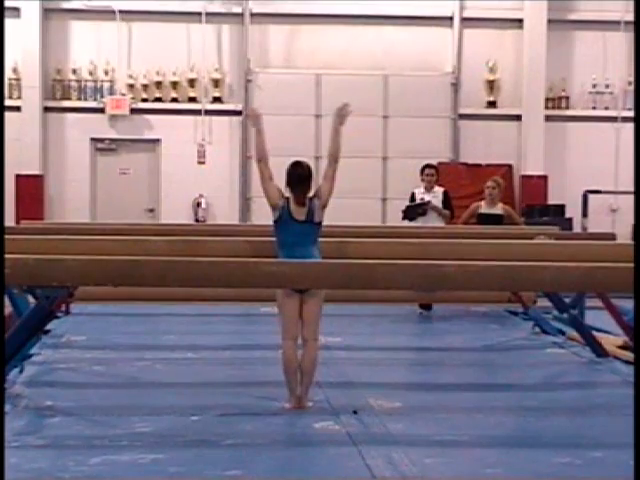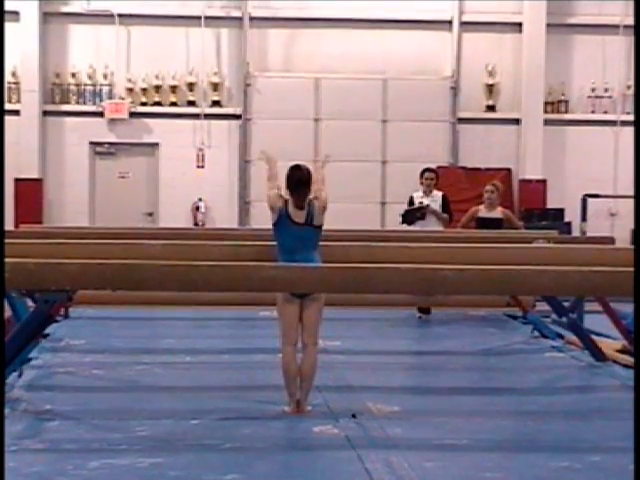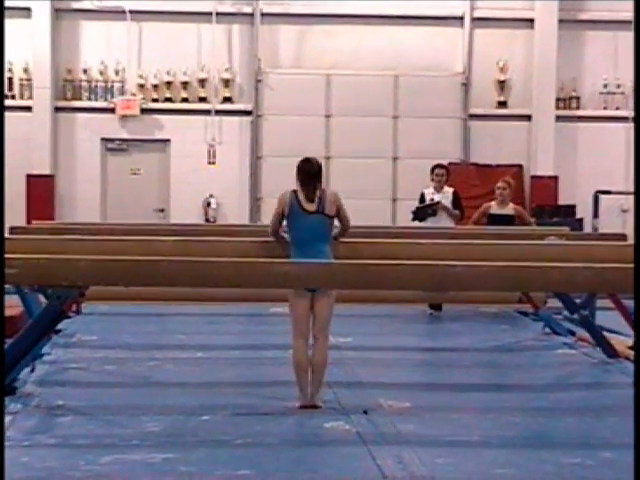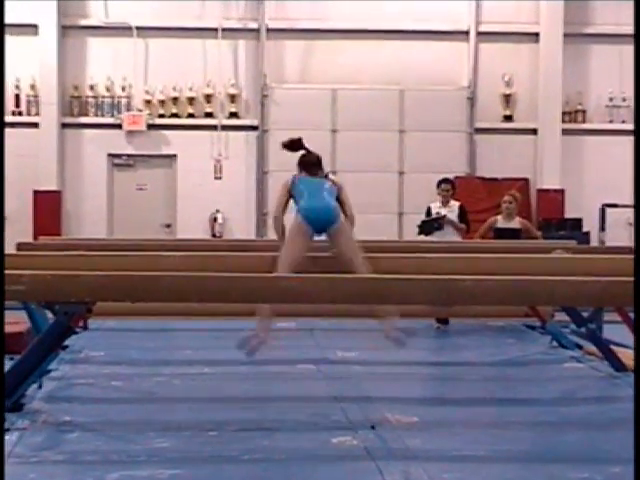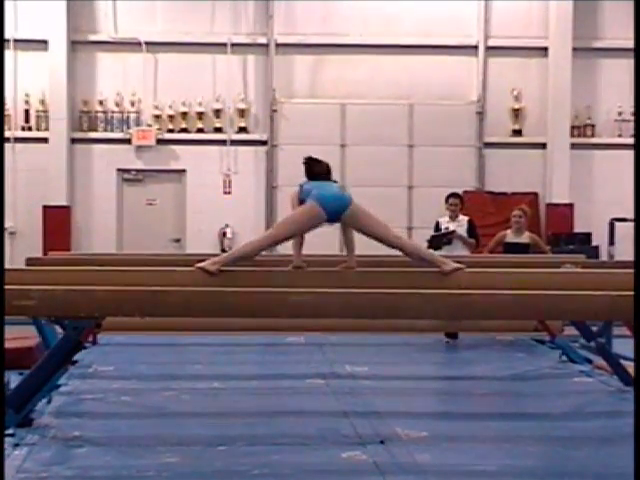
dt=0.7s
person 1, frame 1
left shoulder: (279, 205)
right shoulder: (319, 205)
left elbow: (262, 164)
right elbow: (333, 163)
left wrist: (257, 129)
right wrist: (337, 127)
left knee: (289, 339)
right knee: (310, 338)
left ankle: (293, 397)
right ankle: (304, 396)
person 1, frame 2
left shoulder: (277, 206)
right shoulder: (319, 207)
left elbow: (273, 185)
right elbow: (319, 187)
left wrist: (271, 165)
right wrist: (319, 169)
left knee: (289, 345)
right knee: (310, 345)
left ankle: (292, 402)
right ankle: (303, 401)
person 1, frame 3
left shoulder: (286, 199)
right shoulder: (332, 198)
left elbow: (273, 232)
right elbow: (346, 227)
left knee: (300, 338)
right knee: (321, 337)
left ankle: (304, 397)
right ankle: (314, 396)
person 1, frame 4
left shoulder: (294, 180)
right shoulder: (334, 182)
left elbow: (278, 214)
right elbow: (350, 215)
left wrist: (282, 240)
right wrist: (347, 240)
left hip: (307, 217)
right hip: (330, 214)
left knee: (283, 274)
right knee: (362, 272)
left ankle: (262, 331)
right ankle: (388, 324)
person 1, frame 5
left shoulder: (300, 191)
right shoulder: (338, 187)
left elbow: (298, 229)
right elbow: (348, 228)
left wrist: (297, 259)
right wrist: (351, 260)
left hip: (320, 203)
right hip: (342, 200)
left knee: (271, 237)
right knee: (394, 239)
left ankle: (217, 262)
right ankle: (443, 262)
person 2, frame 1
left shoulder: (443, 193)
right shoulder: (415, 194)
left elbow: (450, 215)
right elbow: (409, 216)
left wrist: (435, 208)
right wrist: (418, 210)
right ankle: (424, 302)
person 2, frame 2
left shoulder: (441, 196)
right shoulder: (413, 197)
left elbow: (448, 219)
right elbow: (408, 220)
left wrist: (434, 211)
right wrist: (417, 214)
left ankle: (424, 307)
right ankle: (422, 307)
person 2, frame 3
left shoulder: (453, 193)
right shoulder: (425, 194)
left elbow: (460, 215)
right elbow: (419, 217)
left wrist: (445, 208)
right wrist: (428, 210)
left ankle: (436, 304)
right ankle: (434, 304)
person 2, frame 4
left shoulder: (459, 207)
right shoulder: (431, 208)
left elbow: (466, 229)
left wrist: (451, 222)
left ankle: (443, 318)
right ankle: (440, 318)
person 2, frame 5
left shoulder: (468, 222)
right shoulder: (440, 222)
left elbow: (475, 244)
right elbow: (435, 246)
left wrist: (460, 237)
left ankle: (452, 332)
right ankle: (450, 332)
